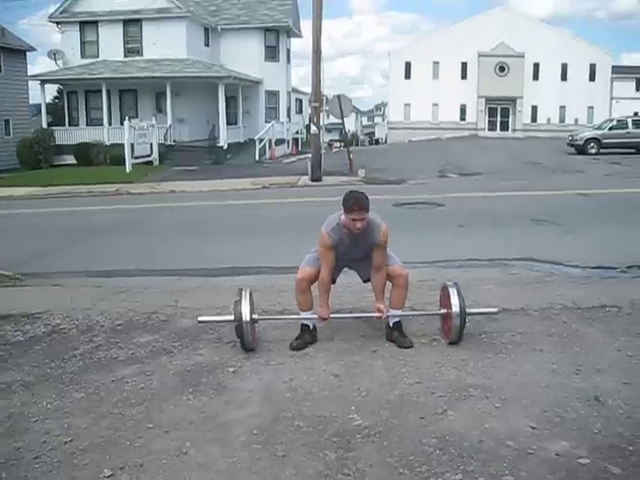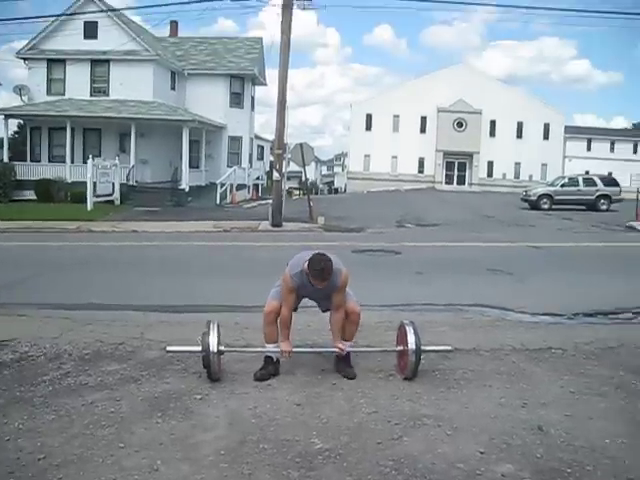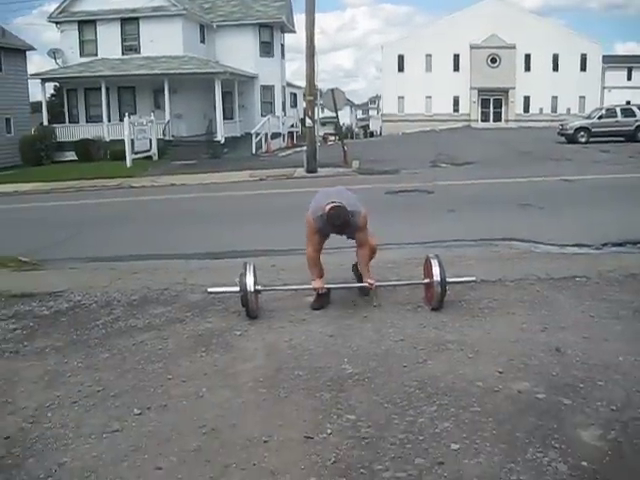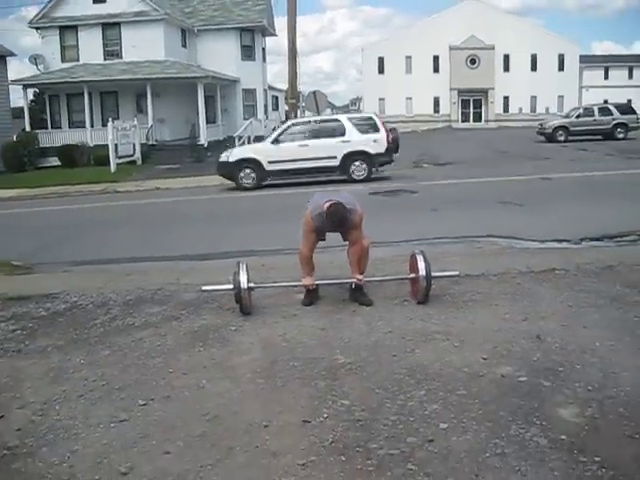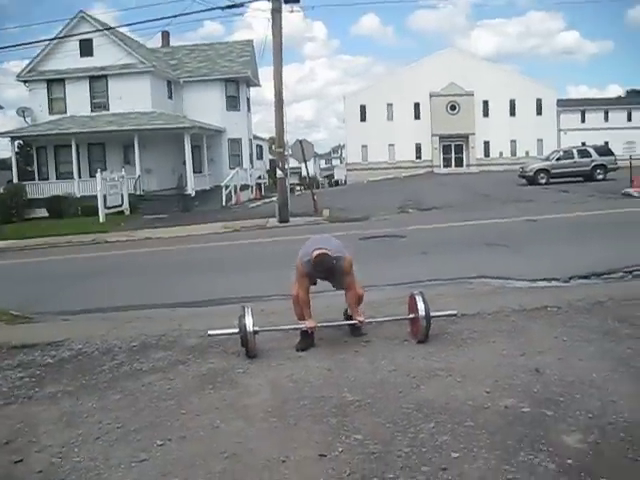
dt=0.7s
person 1, frame 1
left shoulder: (380, 230)
right shoulder: (329, 230)
left elbow: (378, 269)
right elbow: (326, 270)
left wrist: (380, 301)
right wrist: (324, 305)
left hip: (366, 256)
right hip: (330, 254)
left knee: (401, 275)
right knee: (302, 279)
left ankle: (394, 327)
right ankle: (308, 329)
person 1, frame 2
left shoulder: (341, 275)
right shoulder: (292, 274)
left elbow: (338, 310)
right elbow: (286, 310)
left wrist: (337, 340)
right wrist: (284, 340)
right hip: (296, 286)
left knee: (354, 311)
right knee: (270, 311)
left ankle: (342, 358)
right ankle: (271, 361)
person 1, frame 3
left shoulder: (359, 215)
right shoulder: (313, 217)
left elbow: (362, 246)
right elbow: (312, 249)
left wrist: (366, 276)
right wrist: (316, 279)
left hip: (349, 216)
right hip: (321, 214)
left knee: (371, 246)
right knee: (314, 248)
left ankle: (358, 270)
right ankle: (322, 291)
person 1, frame 4
left shoulder: (355, 213)
right shoulder: (312, 215)
left elbow: (354, 245)
right elbow: (307, 249)
left wrist: (356, 274)
right wrist: (306, 276)
left hip: (348, 220)
right hip: (318, 213)
left knee: (363, 245)
right knee: (304, 249)
left ankle: (356, 288)
right ankle: (311, 289)
person 1, frame 5
left shoulder: (345, 260)
right shoulder: (302, 262)
left elbow: (350, 289)
right elbow: (303, 292)
left wrist: (356, 314)
right wrist: (308, 319)
left hip: (336, 263)
right hip: (310, 261)
left knee: (358, 293)
right knee: (296, 294)
left ankle: (349, 314)
